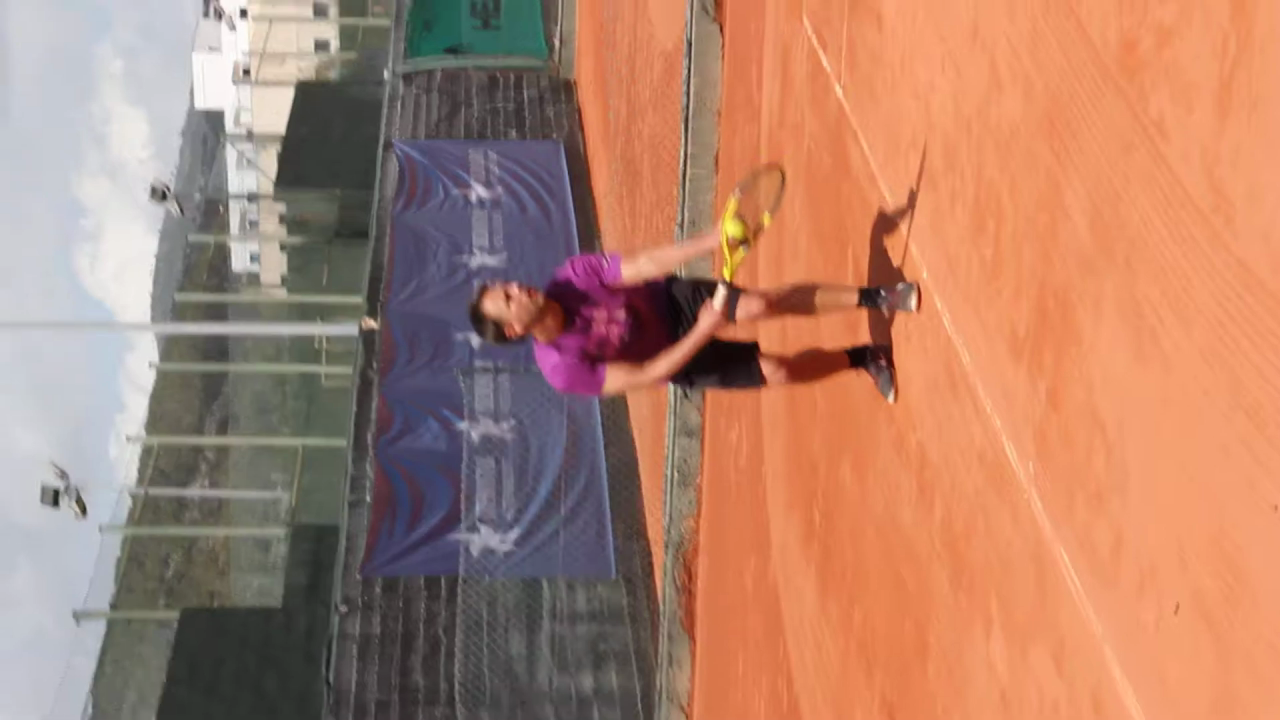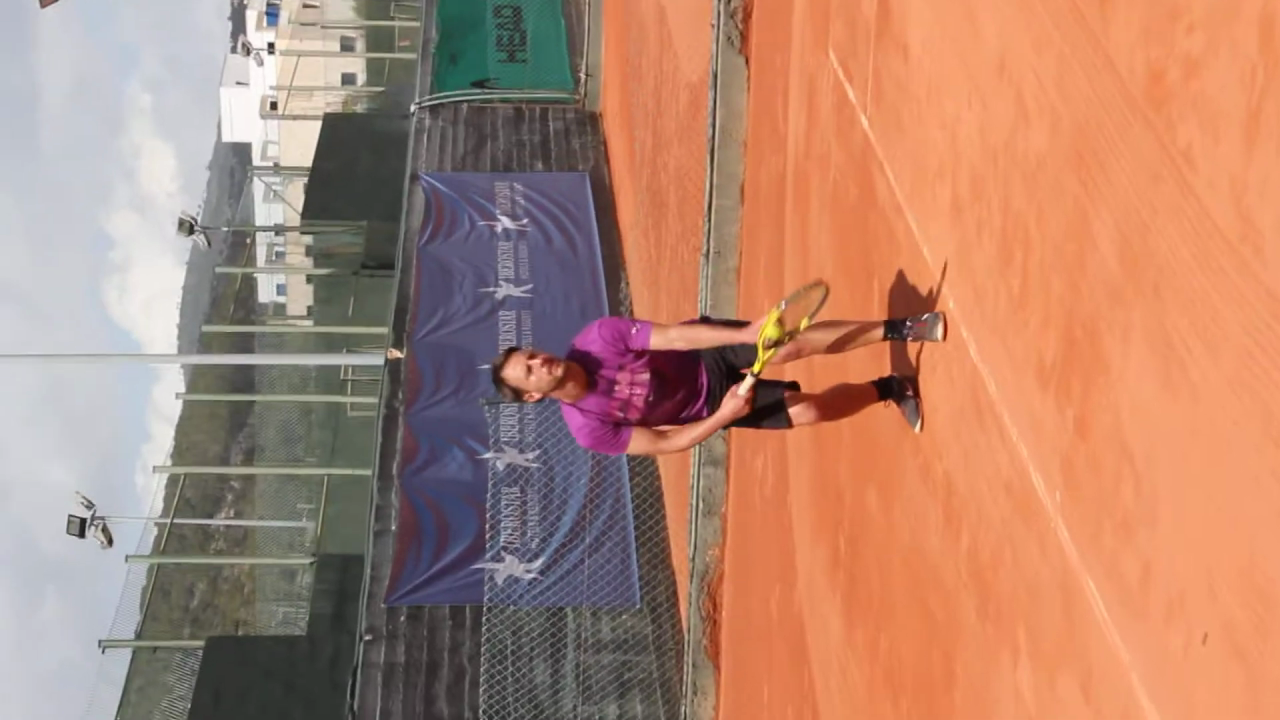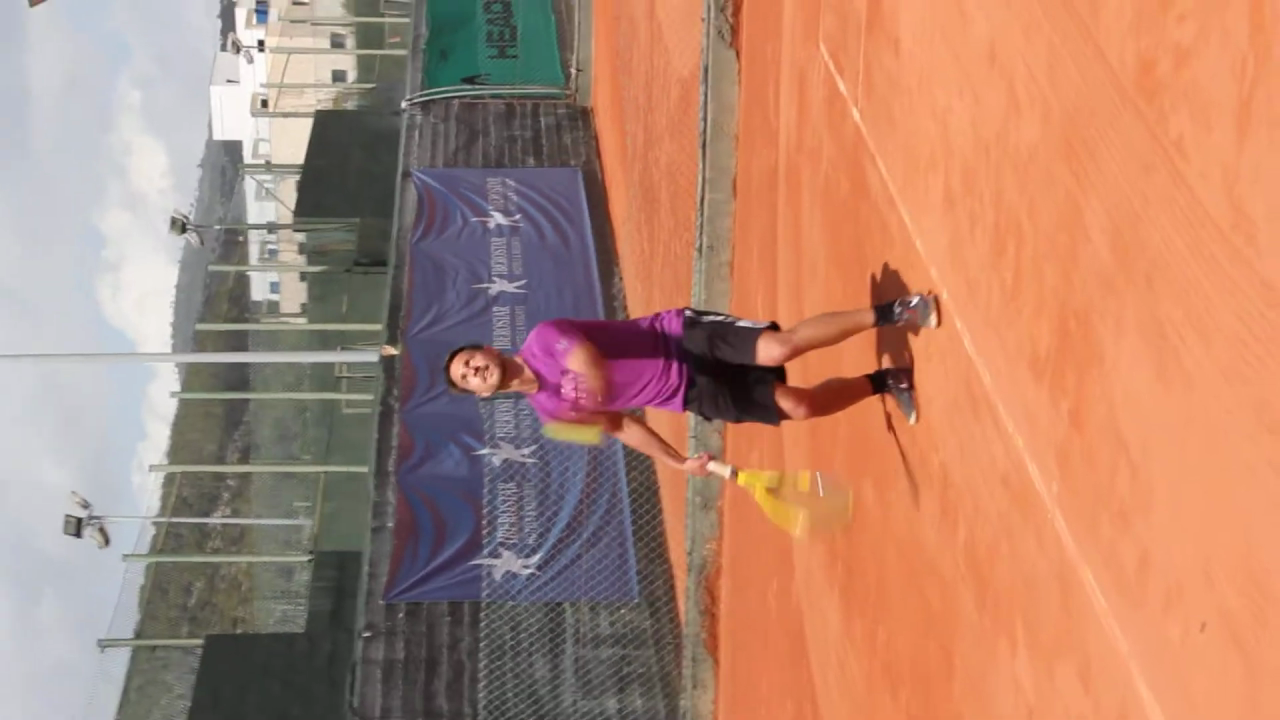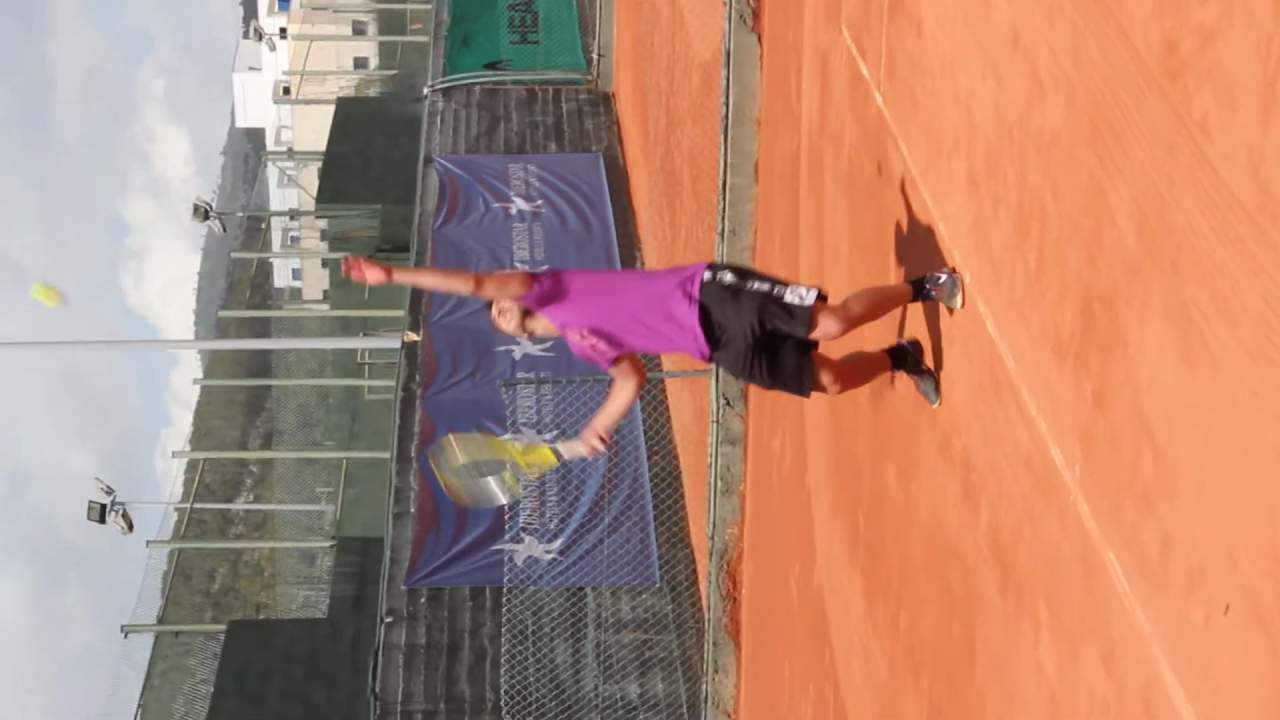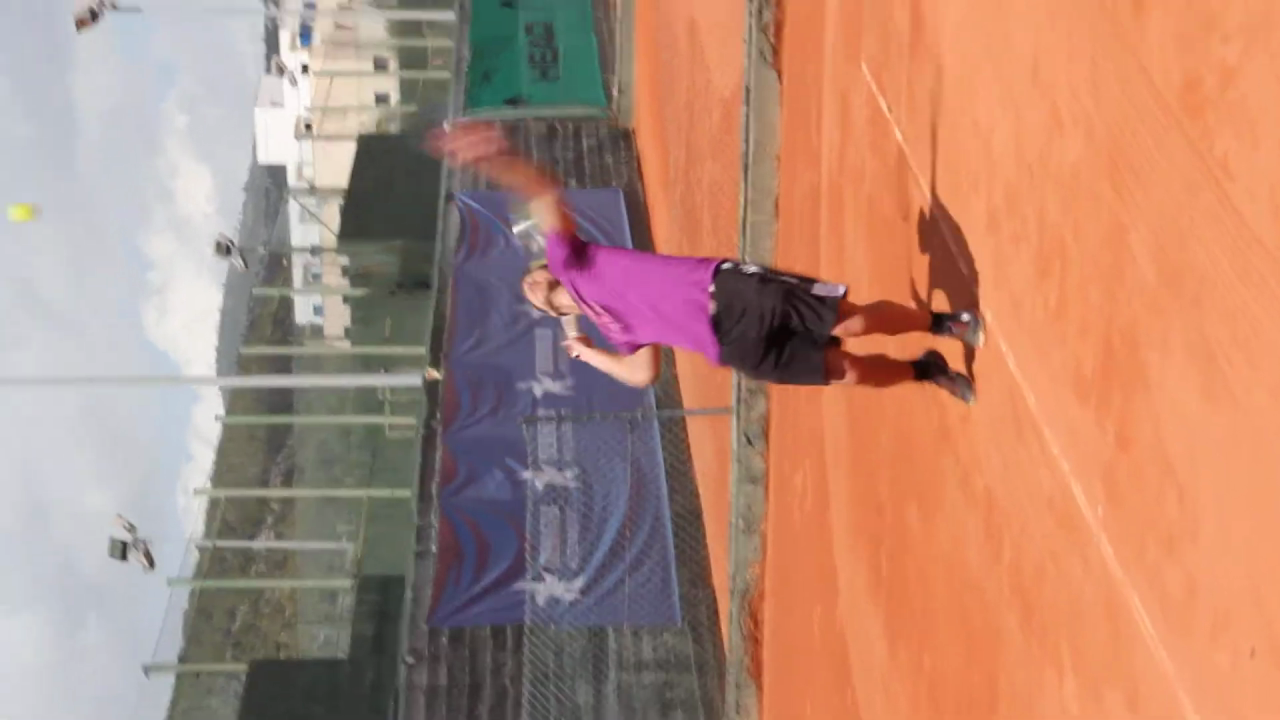
dt=0.4s
person 1, frame 1
left shoulder: (573, 277)
right shoulder: (561, 369)
left elbow: (648, 263)
right elbow: (645, 376)
left wrist: (716, 238)
right wrist: (702, 333)
left hip: (674, 300)
right hip: (677, 362)
left knee: (757, 305)
right knee: (778, 371)
left ankle: (877, 297)
right ankle: (864, 358)
person 1, frame 2
left shoulder: (597, 339)
right shoulder: (588, 428)
left elbow: (676, 335)
right elbow: (664, 443)
left wrist: (747, 332)
right wrist: (723, 416)
left hip: (705, 353)
right hip: (706, 408)
left knee: (787, 347)
right knee: (808, 410)
left ankle: (902, 328)
right ankle: (890, 388)
person 1, frame 3
left shoulder: (542, 341)
right shoulder: (549, 410)
left elbow: (588, 358)
right elbow: (620, 425)
left wrist: (593, 386)
right wrist: (677, 463)
left hip: (684, 337)
right hip: (693, 393)
left knee: (779, 347)
right knee: (799, 406)
left ankle: (892, 312)
right ankle: (884, 381)
person 1, frame 4
left shoulder: (544, 289)
right shoulder: (585, 344)
left elbow: (479, 281)
right elbow: (632, 376)
left wrist: (397, 273)
right wrist: (596, 429)
left hip: (710, 294)
right hip: (726, 347)
left knee: (833, 322)
right knee: (828, 378)
left ankle: (924, 285)
right ankle: (902, 357)
person 1, frame 5
left shoulder: (573, 260)
right shoulder: (613, 324)
left elbow: (543, 197)
right elbow: (643, 373)
left wrist: (496, 155)
right wrist: (590, 354)
left hip: (726, 294)
right hip: (740, 345)
left knee: (856, 322)
right knee: (849, 372)
left ankle: (944, 323)
right ankle: (927, 371)
